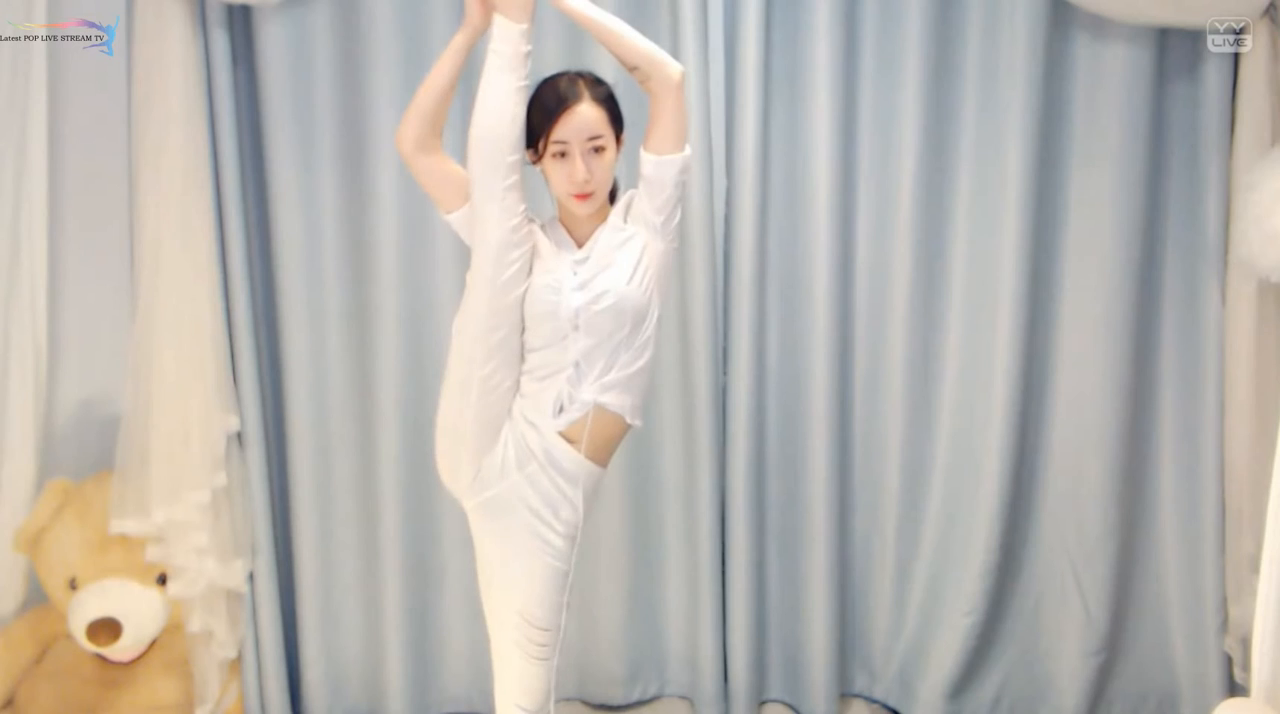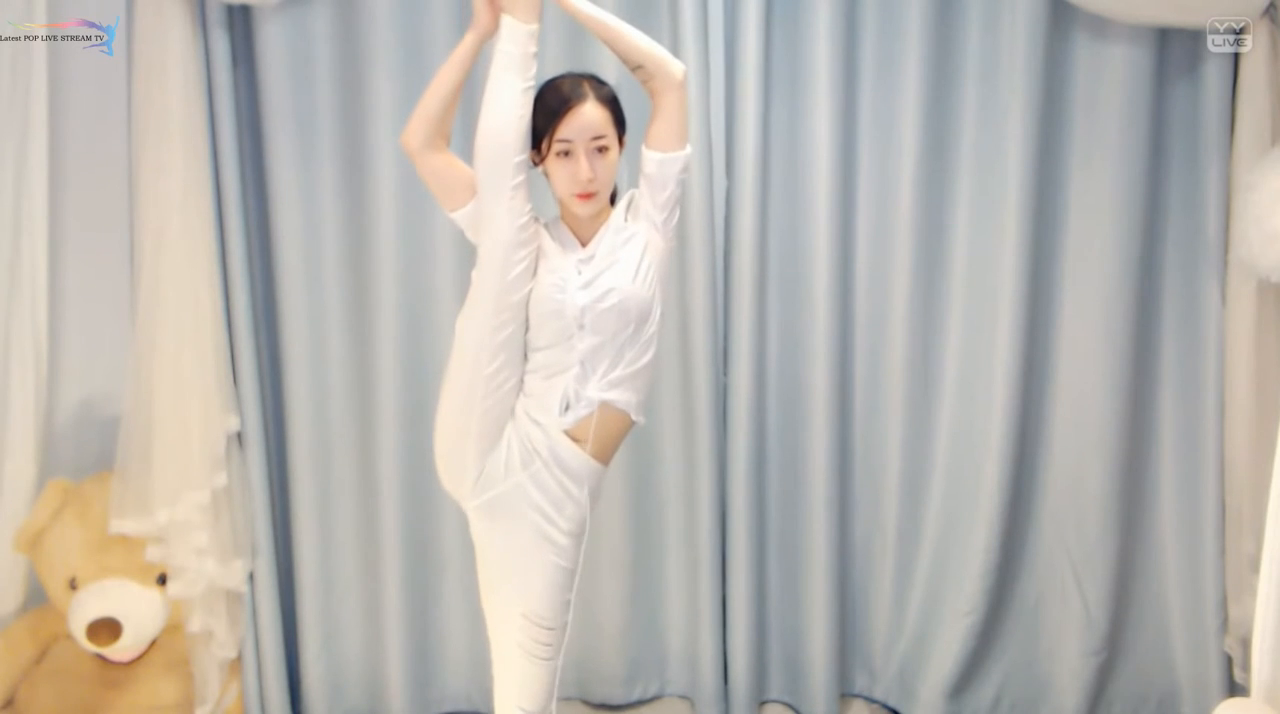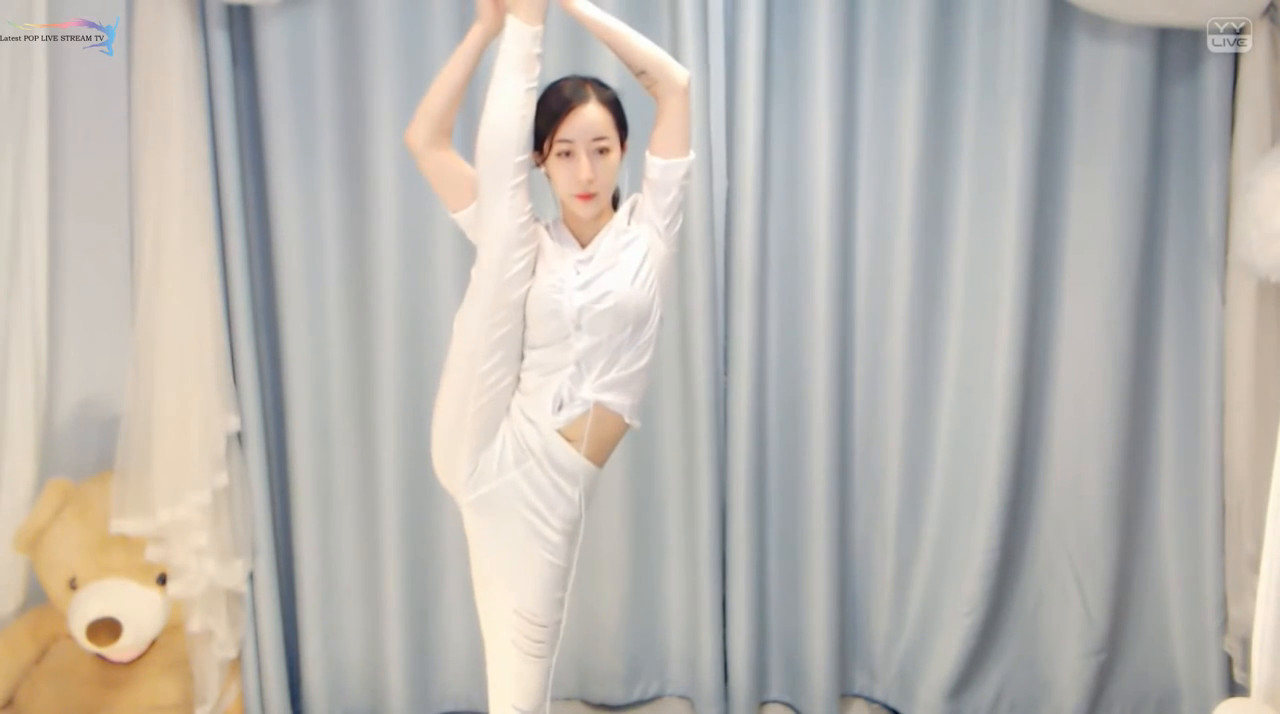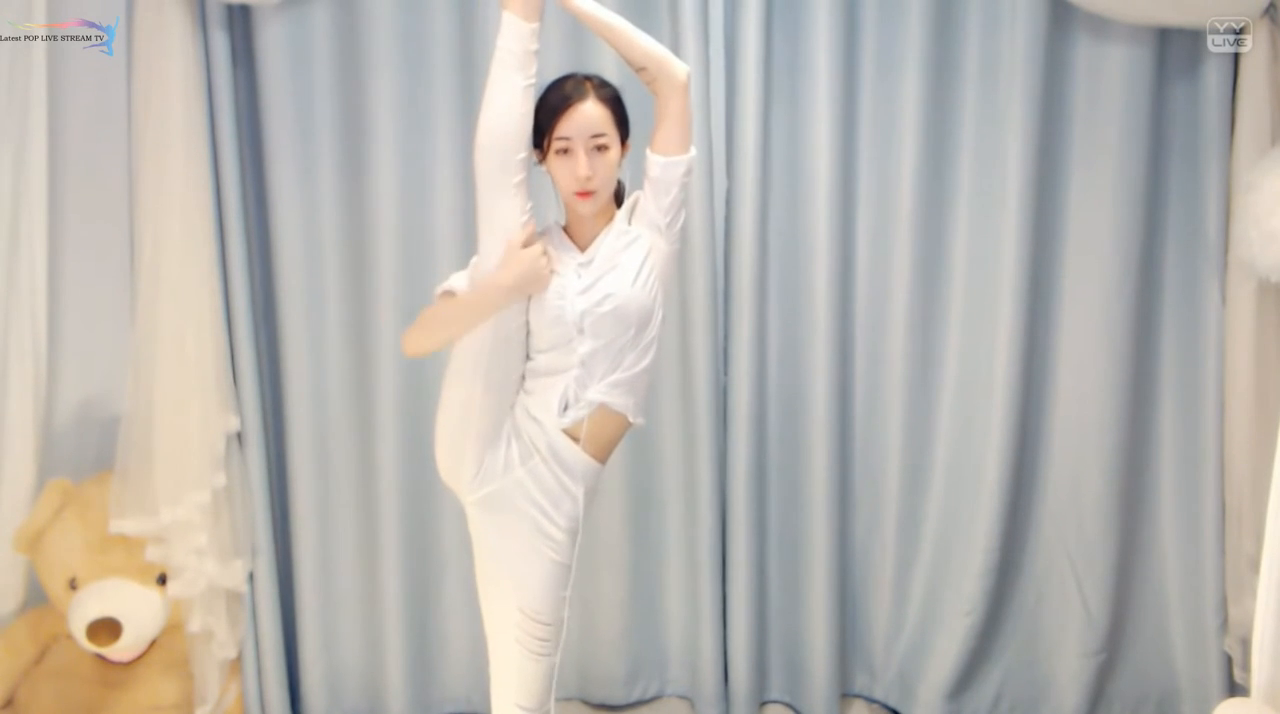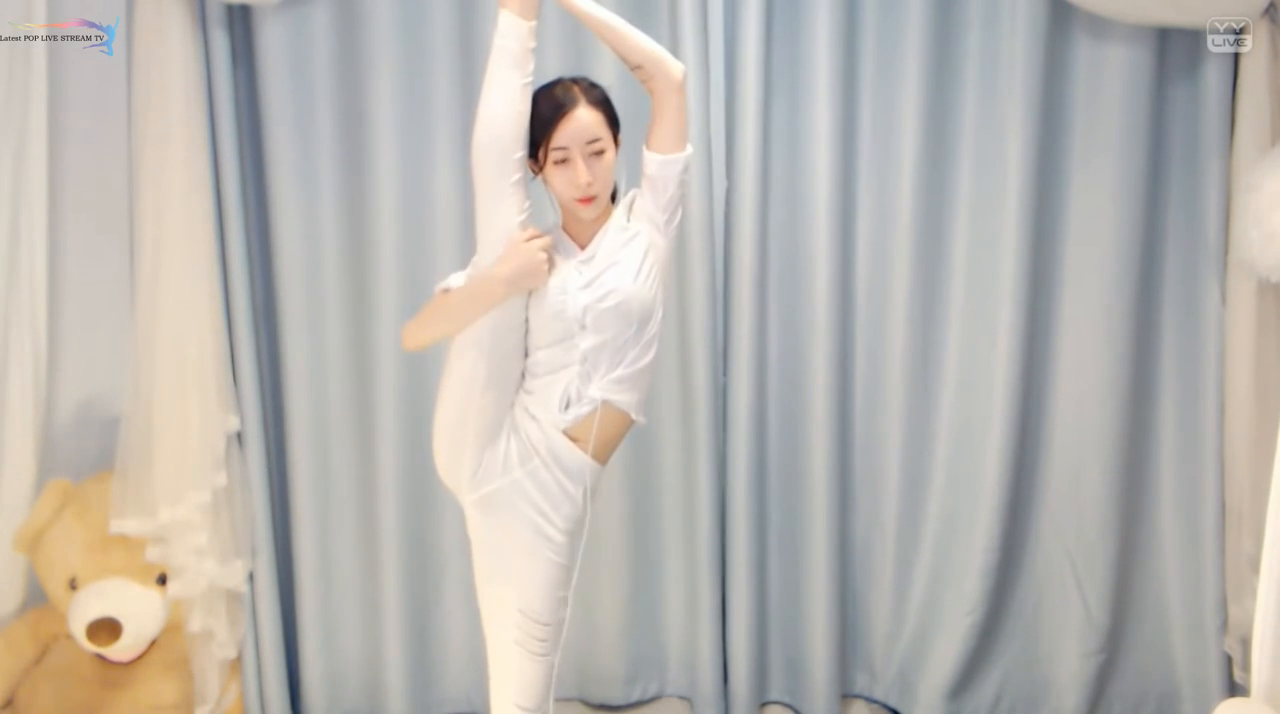
dt=1s
person 1, frame 1
left shoulder: (647, 224)
right shoulder: (523, 242)
left elbow: (667, 77)
right elbow: (415, 143)
left hip: (550, 483)
right hip: (490, 452)
person 1, frame 2
left shoulder: (647, 224)
right shoulder: (527, 243)
left elbow: (669, 77)
right elbow: (421, 142)
left hip: (555, 481)
right hip: (491, 452)
person 1, frame 3
left shoulder: (649, 227)
right shoulder: (526, 245)
left elbow: (673, 83)
right elbow: (425, 141)
left hip: (548, 483)
right hip: (485, 449)
person 1, frame 4
left shoulder: (650, 226)
right shoulder: (526, 251)
left elbow: (672, 79)
right elbow: (414, 340)
right wrist: (500, 288)
left hip: (549, 482)
right hip: (489, 448)
person 1, frame 5
left shoulder: (647, 224)
right shoulder: (528, 250)
left elbow: (668, 76)
right elbow: (413, 335)
right wrist: (501, 282)
left hip: (548, 482)
right hip: (493, 454)
